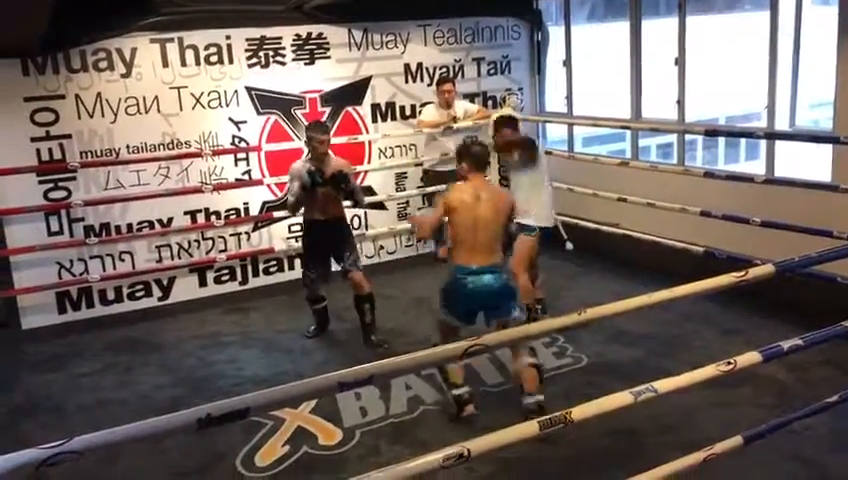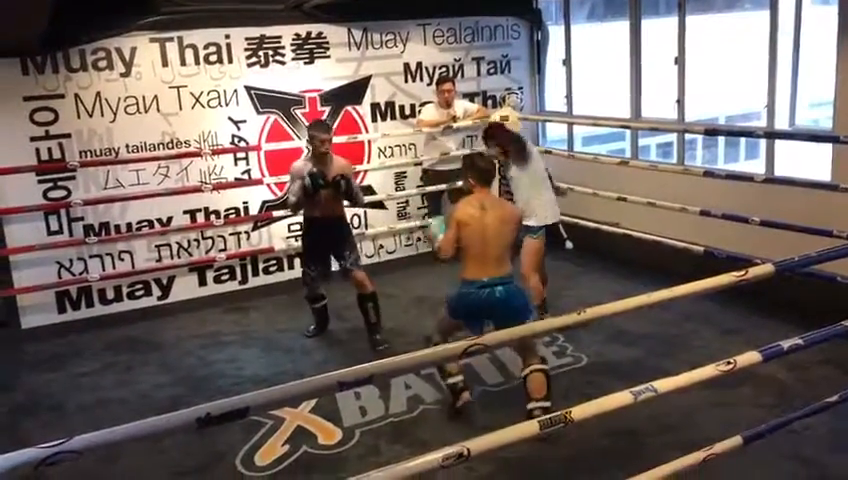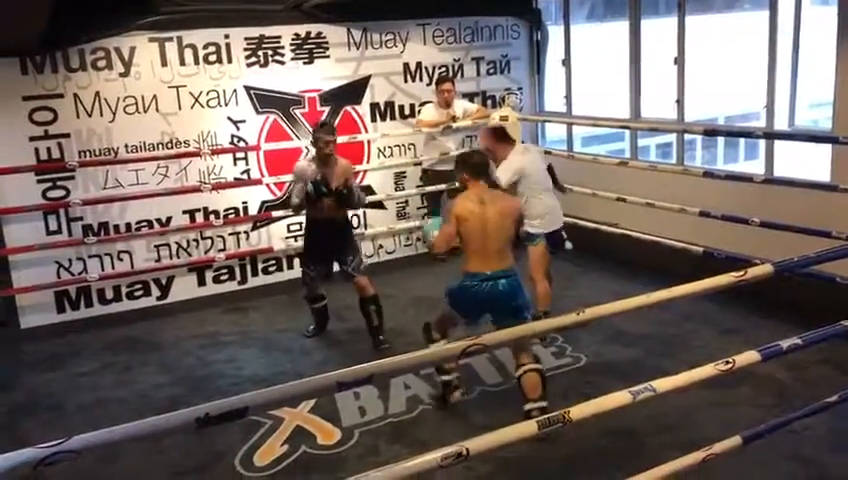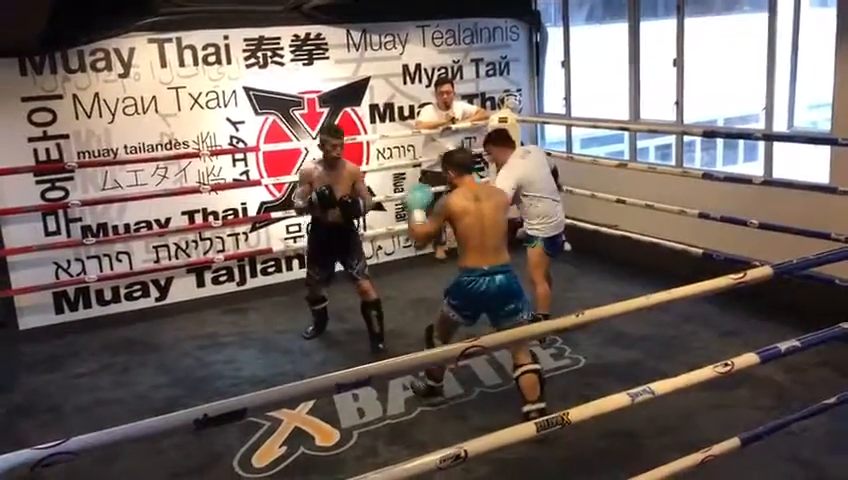
dt=0.1s
person 1, frame 1
left shoulder: (451, 195)
right shoulder: (506, 198)
left elbow: (424, 231)
left wrist: (417, 219)
left hip: (463, 280)
right hip: (495, 279)
left knee: (447, 343)
right knee: (520, 347)
left ankle: (463, 400)
right ankle: (536, 407)
person 1, frame 2
left shoulder: (460, 210)
right shoulder: (513, 211)
left elbow: (445, 253)
left wrist: (437, 235)
left hip: (472, 292)
right hip: (506, 290)
left knee: (440, 337)
right knee: (529, 353)
left ankle: (458, 390)
right ankle: (540, 412)
person 1, frame 3
left shoulder: (458, 205)
right shoulder: (513, 203)
left elbow: (439, 247)
left wrist: (435, 234)
left hip: (474, 285)
right hip: (508, 283)
left knee: (438, 329)
right knee: (523, 351)
left ankle: (450, 387)
right ankle: (537, 411)
person 1, frame 4
left shoulder: (450, 201)
right shoulder: (501, 196)
left elbow: (419, 236)
left wrist: (416, 208)
left hip: (471, 281)
right hip: (505, 279)
left knee: (440, 334)
right knee: (521, 349)
left ankle: (432, 386)
right ankle: (536, 413)
person 2, frame 1
left shoulder: (342, 166)
right shoulder: (298, 170)
left elbow: (361, 201)
right elbow: (291, 208)
left wrist: (348, 187)
right wrist: (306, 188)
left hip: (338, 227)
right hip: (313, 230)
left knee: (357, 279)
right knee: (312, 284)
left ankle: (370, 333)
right ankle: (321, 321)
person 2, frame 2
left shoulder: (343, 166)
right shoulder: (299, 168)
left elbow: (360, 201)
right elbow: (293, 206)
left wrist: (349, 190)
right wrist: (307, 189)
left hip: (338, 226)
right hip: (313, 228)
left knee: (360, 278)
right knee: (312, 283)
left ankle: (374, 332)
right ankle: (321, 321)
person 2, frame 3
left shoulder: (346, 168)
right shoulder: (302, 170)
left elbow: (359, 199)
right elbow: (295, 206)
left wrist: (352, 199)
right wrist: (309, 195)
left hip: (341, 228)
right hip: (315, 231)
left knee: (361, 282)
right knee: (311, 283)
left ankle: (377, 335)
right ankle: (320, 321)
person 2, frame 4
left shoulder: (353, 171)
right shoulder: (308, 172)
left elbow: (368, 202)
right elbow: (298, 207)
left wrist: (358, 206)
right wrist: (314, 201)
left hip: (346, 231)
right hip: (320, 232)
left knee: (364, 286)
right knee: (314, 285)
left ankle: (377, 340)
right ankle: (319, 323)
person 3, frame 1
left shoulder: (528, 149)
right shoulder: (521, 153)
left elbow: (528, 143)
left wrist: (506, 141)
left hip: (534, 220)
right hip: (528, 217)
left knee: (517, 268)
right knee: (529, 266)
left ankle: (529, 318)
right ankle: (538, 310)
person 3, frame 2
left shoulder: (518, 151)
right shoulder: (520, 153)
left elbow: (516, 141)
right elbow: (544, 171)
right wrist: (553, 187)
left hip: (539, 218)
right hip: (534, 217)
left knee: (528, 270)
right knee: (536, 266)
left ankle: (538, 318)
right ankle: (541, 309)
person 3, frame 3
left shoulder: (512, 163)
right shoulder: (529, 150)
left elbow: (496, 185)
right elbow: (549, 168)
right wrist: (556, 185)
left hip: (541, 224)
right hip: (552, 219)
left knee: (537, 276)
right knee: (542, 270)
left ankle: (542, 321)
right ankle: (543, 311)
person 3, frame 4
left shoulder: (509, 173)
right shoulder: (534, 151)
right elbow: (552, 169)
right wrist: (556, 186)
left hip: (541, 227)
right hip: (554, 219)
left knee: (537, 278)
right knee: (541, 273)
right ankle: (542, 317)
person 4, frame 1
left shoulder: (462, 106)
right shoulder: (429, 110)
left elbow: (485, 113)
right elbow: (421, 125)
left wrist: (465, 121)
right wrist: (446, 120)
left hip: (456, 167)
right hip: (433, 168)
right knee: (435, 208)
right ankle: (441, 246)
person 4, frame 2
left shoulder: (461, 105)
right shoulder: (429, 108)
left elbow: (484, 112)
right elbow: (420, 125)
left wrist: (464, 121)
right wrist: (445, 120)
left hip: (455, 167)
right hip: (433, 168)
right knee: (434, 210)
person 4, frame 3
left shoulder: (461, 105)
right shoulder: (428, 109)
left elbow: (484, 112)
right elbow: (419, 125)
left wrist: (464, 120)
right wrist: (445, 120)
left hip: (454, 167)
right hip: (432, 168)
right knee: (434, 209)
person 4, frame 4
left shoulder: (460, 107)
right shoulder: (428, 110)
left elbow: (484, 114)
right elbow: (419, 126)
left wrist: (463, 122)
right wrist: (444, 121)
right hip: (431, 169)
right ankle: (438, 246)
